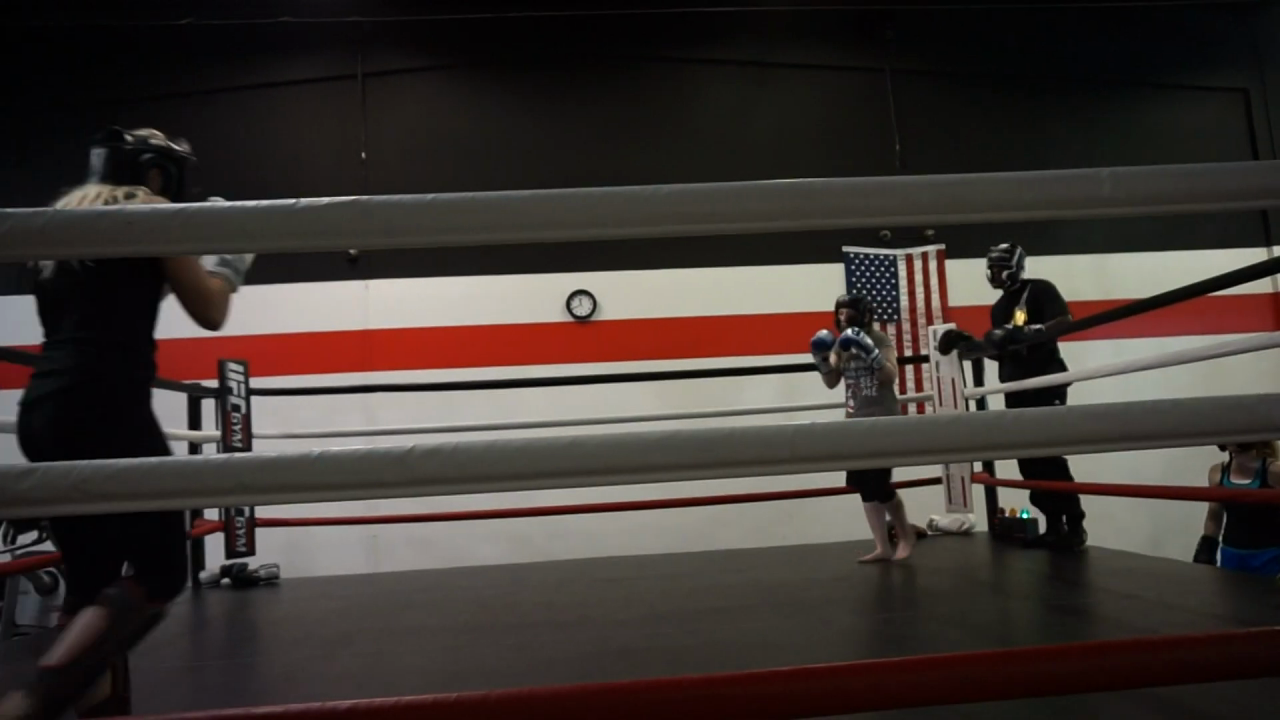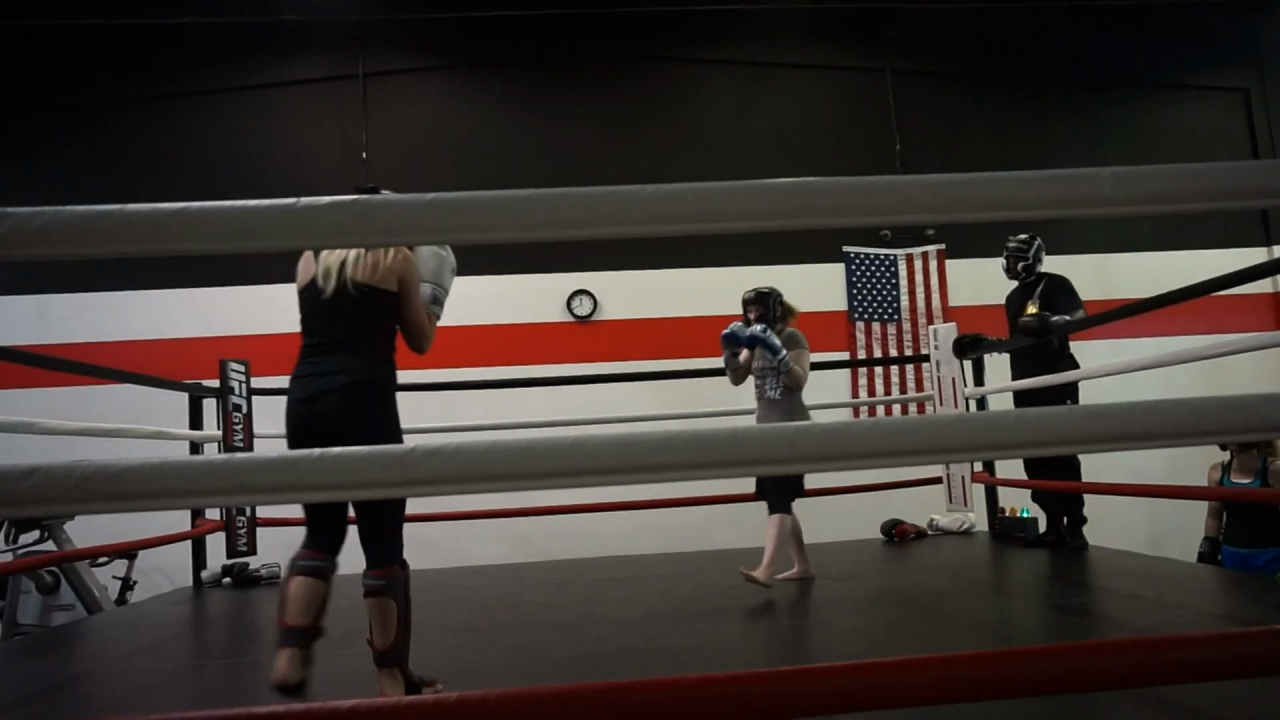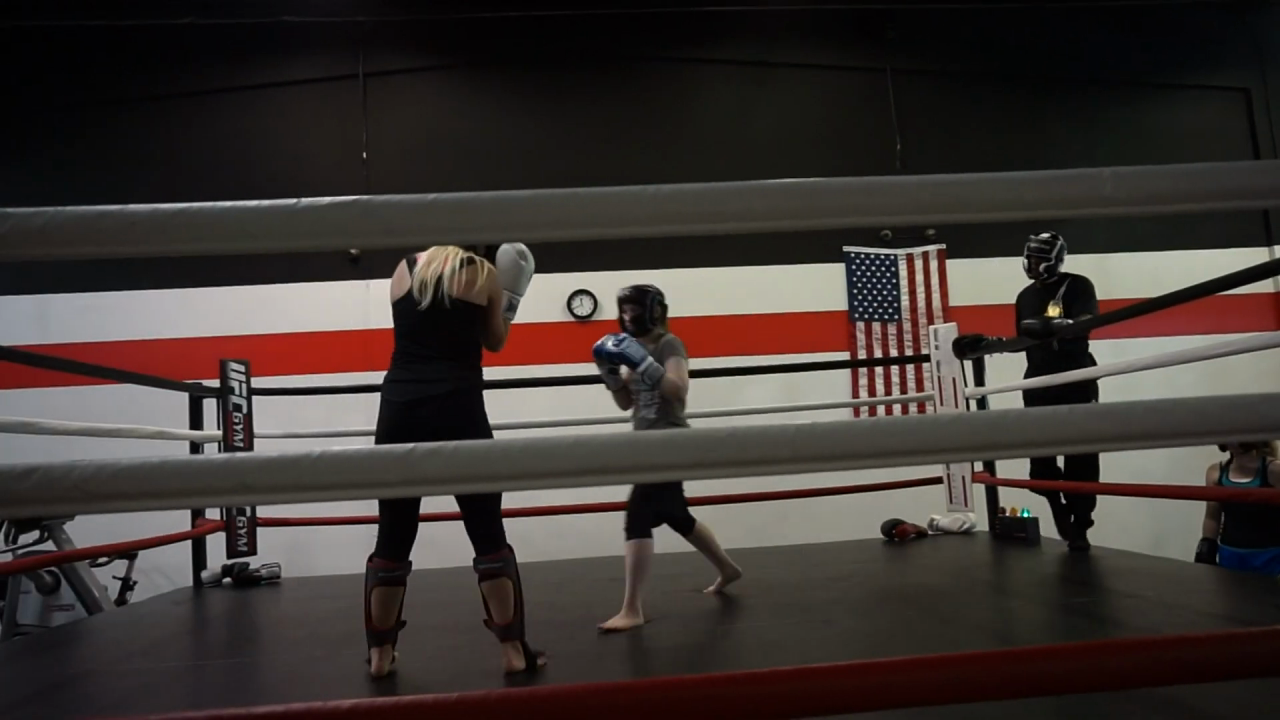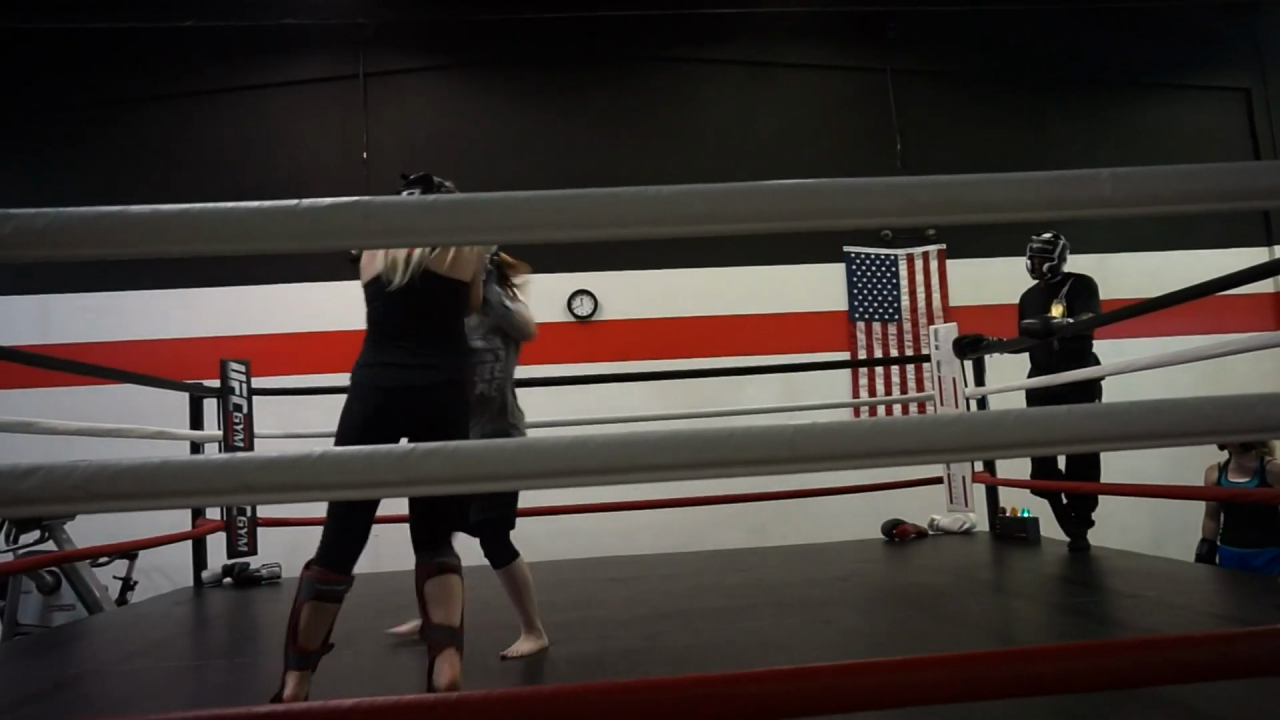
dt=0.7s
person 1, frame 1
right shoulder: (150, 211)
right elbow: (210, 312)
right wrist: (227, 264)
right hip: (109, 405)
left knee: (91, 578)
right knee: (159, 574)
person 1, frame 2
left shoulder: (310, 256)
right shoulder: (398, 257)
right elbow: (418, 339)
right wrist: (432, 293)
left hip: (306, 399)
right hip: (367, 405)
left knee: (319, 537)
right knee: (382, 546)
left ankle: (290, 657)
right ankle: (391, 677)
person 1, frame 3
left shoulder: (404, 270)
right shoulder: (488, 274)
right elbow: (494, 339)
right wrist: (509, 299)
left hip: (400, 408)
right hip: (457, 410)
left knee: (393, 538)
right knee: (488, 535)
left ankle: (380, 653)
right ankle: (513, 650)
person 1, frame 4
left shoulder: (373, 249)
right shoulder: (467, 249)
left hip: (374, 391)
right hip: (442, 397)
left knee: (339, 543)
right knee: (433, 540)
left ankle: (295, 682)
right ankle: (446, 666)
person 2, frame 1
left shoulder: (879, 339)
right shoulder: (841, 344)
left elbow: (890, 377)
right elbow: (831, 382)
left wrist: (869, 350)
right wrist: (820, 357)
left hip: (883, 421)
right hip: (857, 422)
left knee: (878, 485)
right knee: (862, 485)
left ankle: (905, 534)
right ankle: (883, 547)
person 2, frame 2
left shoulder: (792, 338)
right shoulder: (755, 342)
left elbow: (798, 380)
right elbow: (736, 378)
left wrist: (775, 349)
right wrist: (731, 350)
right hip: (766, 428)
left knee: (777, 496)
right knee: (777, 497)
left ankle: (765, 569)
right ankle: (802, 565)
person 2, frame 3
left shoulder: (669, 345)
right shoulder: (636, 348)
left elbow: (678, 391)
right elbow: (625, 402)
left wrist: (641, 361)
right wrist: (610, 368)
left knee: (638, 514)
right knee: (676, 516)
left ankle: (632, 609)
right ankle: (728, 569)
person 2, frame 4
left shoulder: (507, 311)
left elbow: (524, 328)
left wrist: (492, 292)
left hip: (498, 441)
left knee: (492, 537)
left ankle: (534, 632)
person 3, frame 1
left shoulder: (1040, 290)
right shoulder: (999, 307)
left elbow: (1065, 322)
left wrist: (1022, 333)
left hip: (1045, 385)
right hip: (1017, 390)
left knee: (1048, 455)
right knee: (1029, 460)
left ankle: (1074, 523)
right ankle: (1054, 526)
person 3, frame 2
left shoulder: (1055, 285)
right shoulder: (1013, 298)
left elbow: (1079, 318)
left wrist: (1049, 322)
left hip: (1057, 382)
right hip: (1026, 386)
left knee: (1061, 454)
right knee: (1036, 458)
left ankle: (1075, 527)
right ankle: (1055, 526)
person 3, frame 3
left shoulder: (1077, 285)
right shoulder: (1025, 296)
left elbow: (1087, 322)
left wrist: (1051, 325)
left hip: (1076, 381)
right hip: (1039, 383)
left knee: (1080, 457)
right knee: (1040, 455)
left ankle: (1079, 527)
right ankle: (1061, 510)
person 3, frame 4
left shoulder: (1081, 285)
right shoulder: (1029, 297)
left elbow: (1088, 321)
left wrist: (1052, 324)
left hip: (1079, 382)
right hip: (1042, 384)
left knee: (1081, 457)
right knee: (1041, 457)
left ankle: (1080, 526)
right ankle: (1070, 522)
